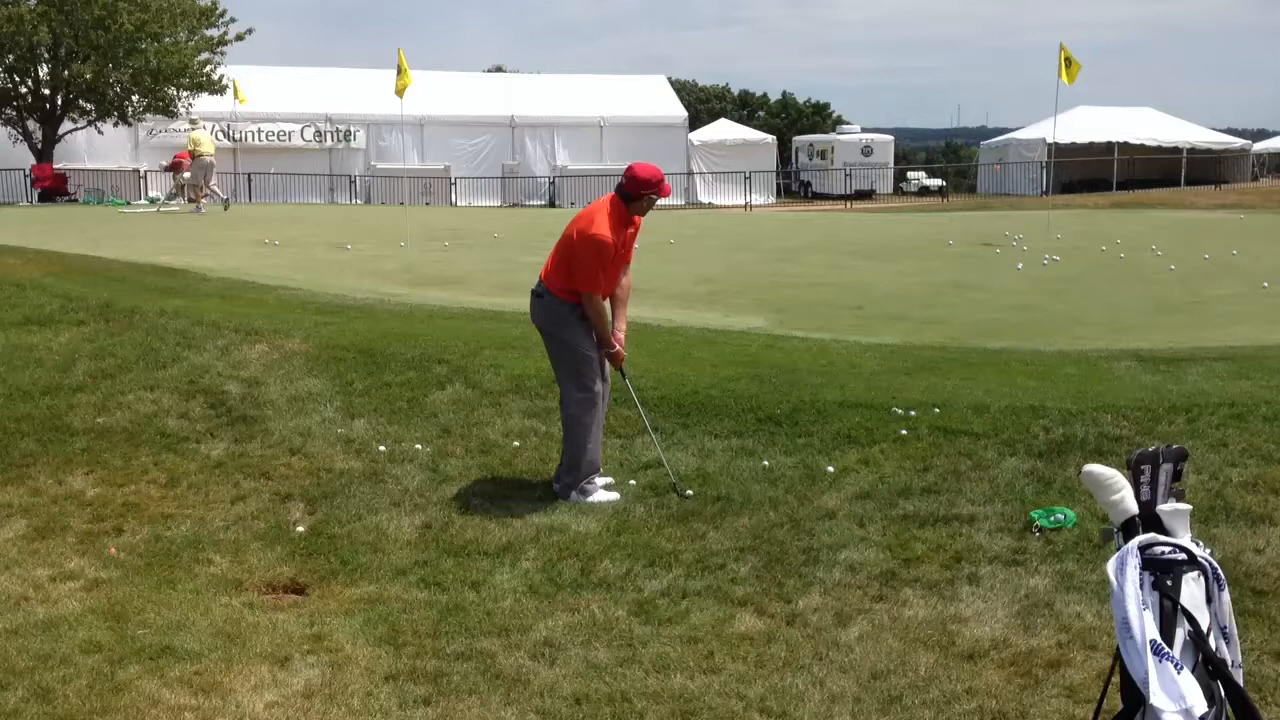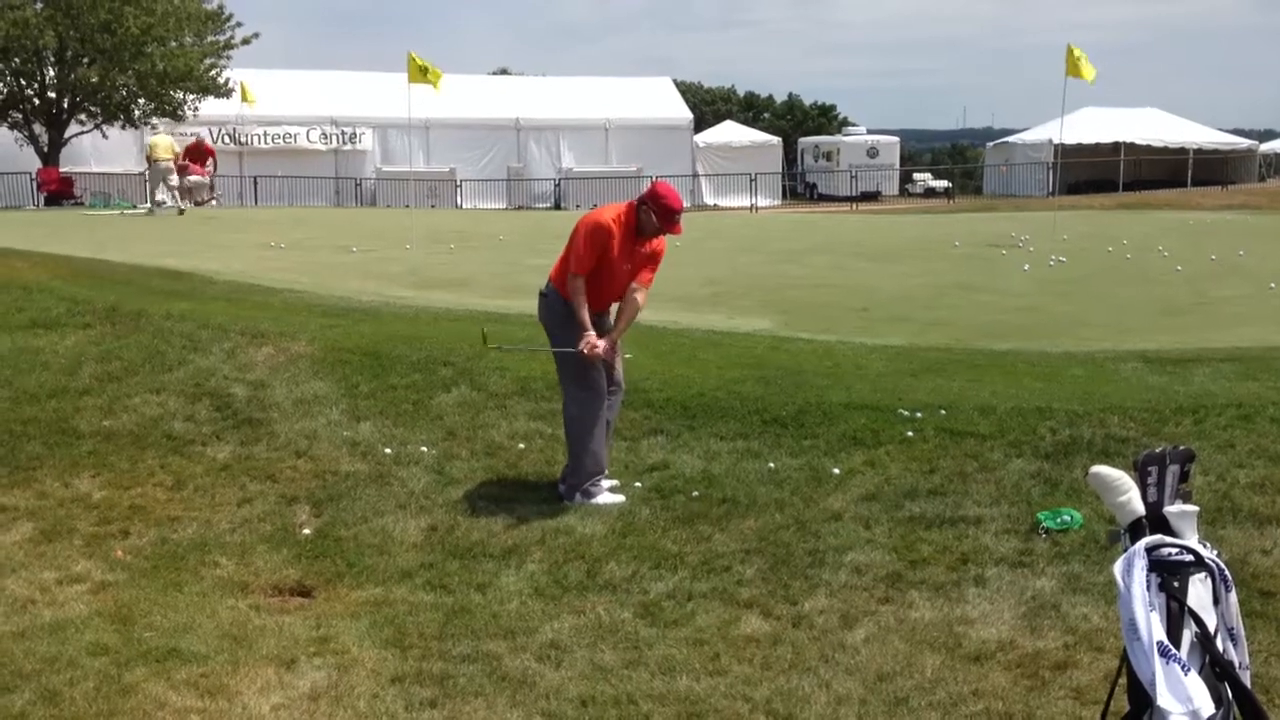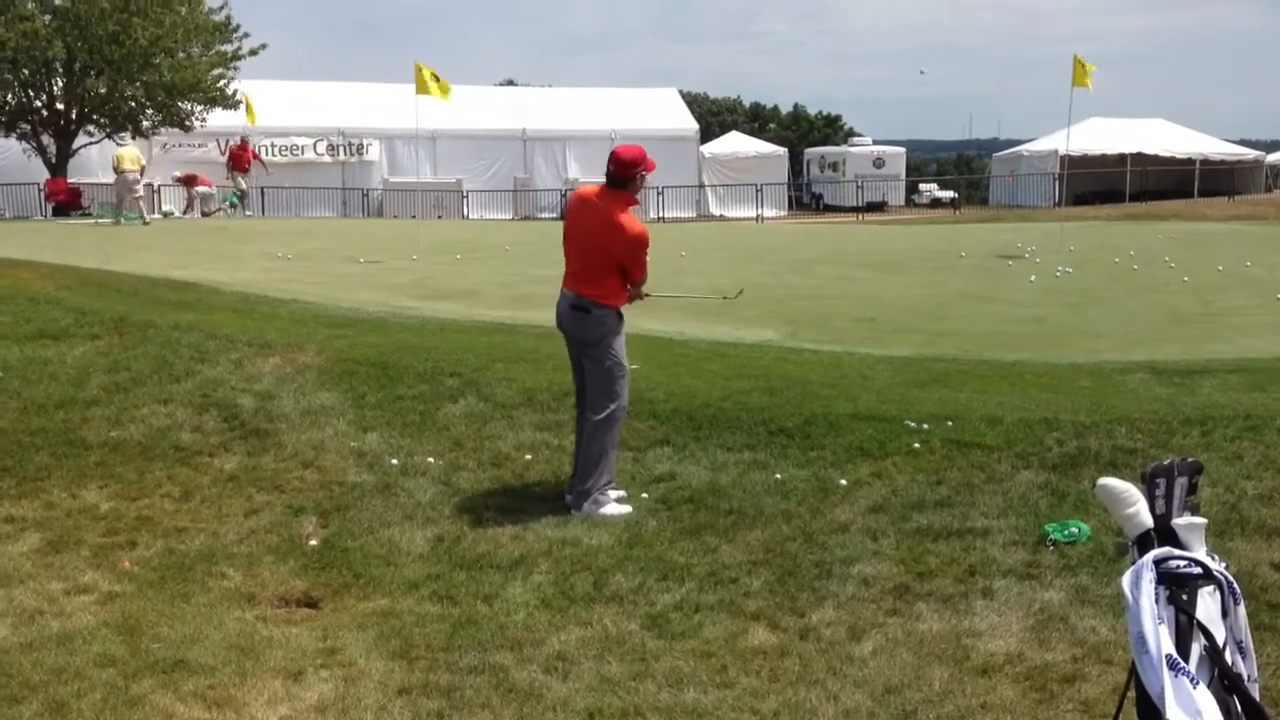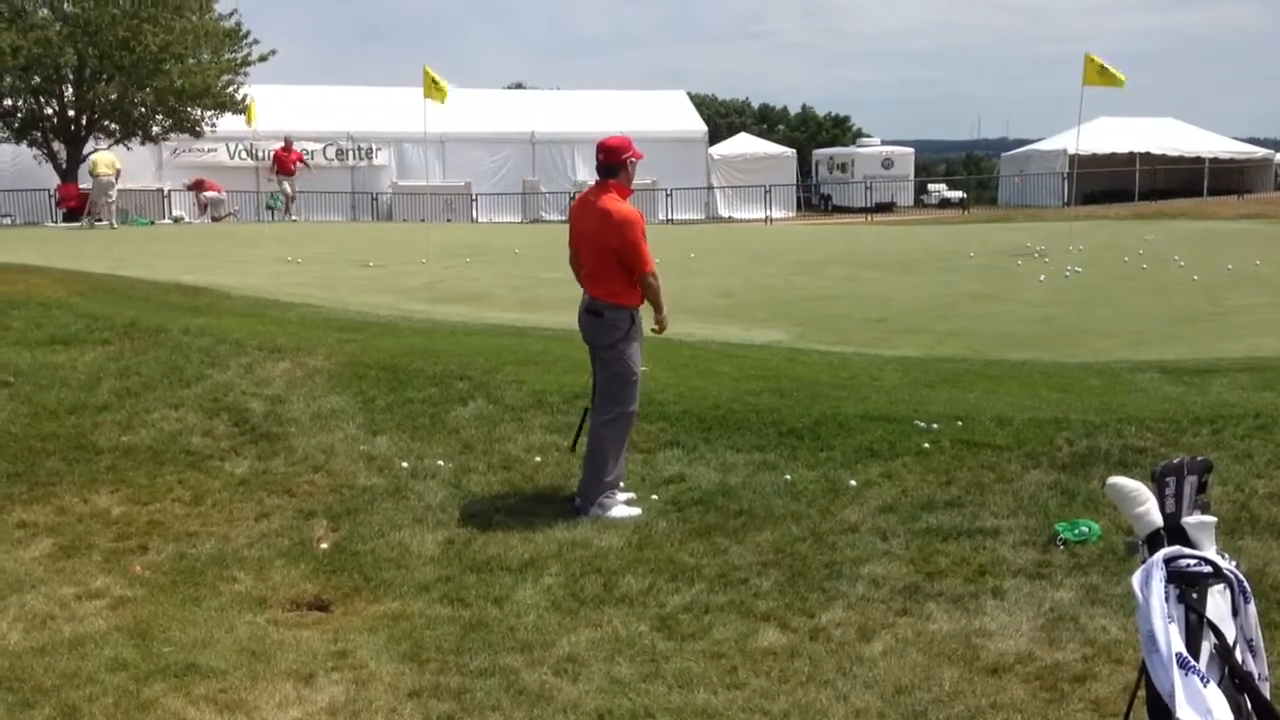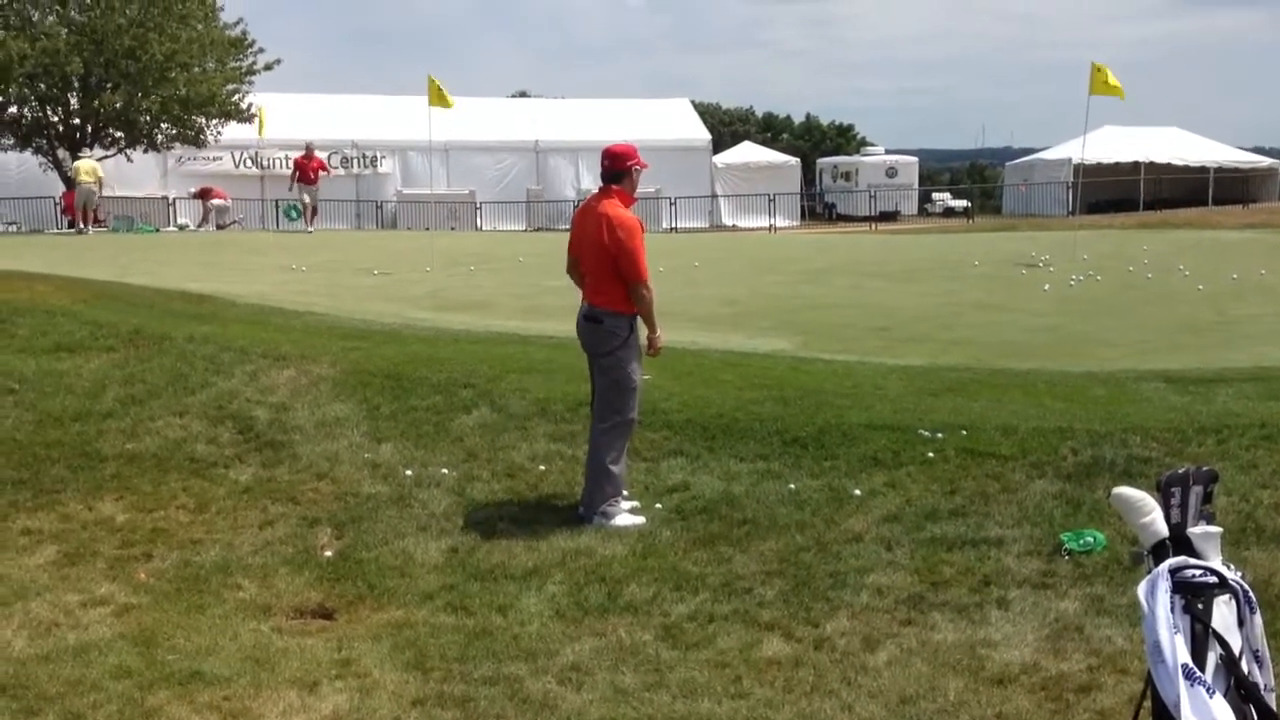
dt=1s
person 1, frame 1
left shoulder: (631, 219)
right shoulder: (598, 233)
left elbow: (622, 273)
right elbow: (591, 296)
left wrist: (619, 328)
right wrist: (609, 345)
left hip: (578, 305)
right hip: (559, 307)
left knee: (598, 386)
right knee: (584, 391)
left ankle: (582, 470)
right ankle: (575, 484)
person 1, frame 2
left shoulder: (656, 245)
right shoulder: (601, 223)
left elbow: (636, 294)
right elbow: (574, 278)
left wrist: (610, 339)
right wrist: (587, 332)
left hip: (598, 309)
right hip: (564, 306)
left knee: (612, 388)
right knee: (588, 393)
left ankle: (584, 472)
right ankle: (582, 485)
person 1, frame 3
left shoulder: (580, 198)
right shoulder: (633, 231)
right elbow: (638, 281)
right wrist: (633, 291)
left hip: (569, 304)
right hip: (598, 317)
left knee: (591, 402)
right knee: (609, 406)
left ankle: (587, 482)
right ankle: (588, 496)
person 1, frame 4
left shoulder: (582, 203)
right shoulder: (624, 214)
right elbow: (646, 275)
right wrist: (660, 312)
left hip: (592, 310)
right hip: (617, 318)
left knee: (607, 404)
right knee: (617, 409)
left ankle: (602, 484)
right ankle: (596, 497)
person 1, frame 5
left shoulder: (586, 210)
right shoulder: (623, 220)
left elbow: (573, 268)
right elbow: (640, 287)
right wrist: (654, 331)
left hip: (590, 316)
right hip: (614, 324)
left knee: (607, 413)
right knee: (617, 417)
left ankle: (604, 494)
right ankle: (600, 507)
